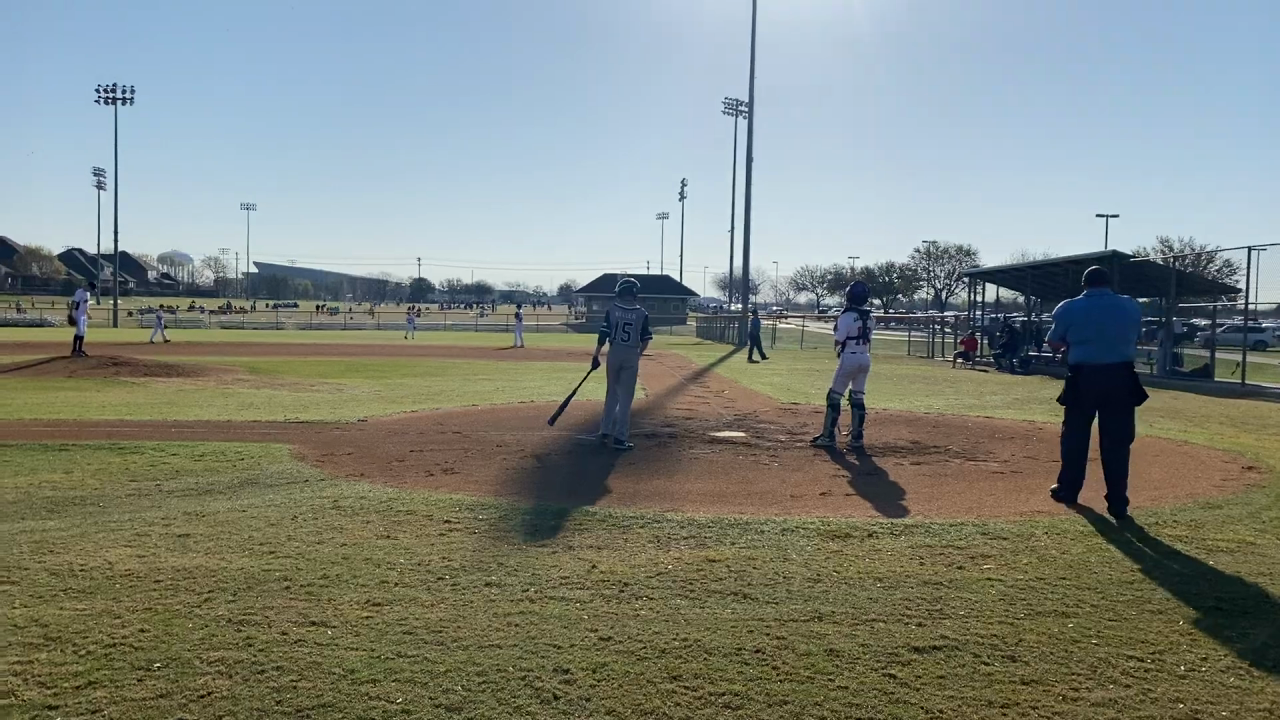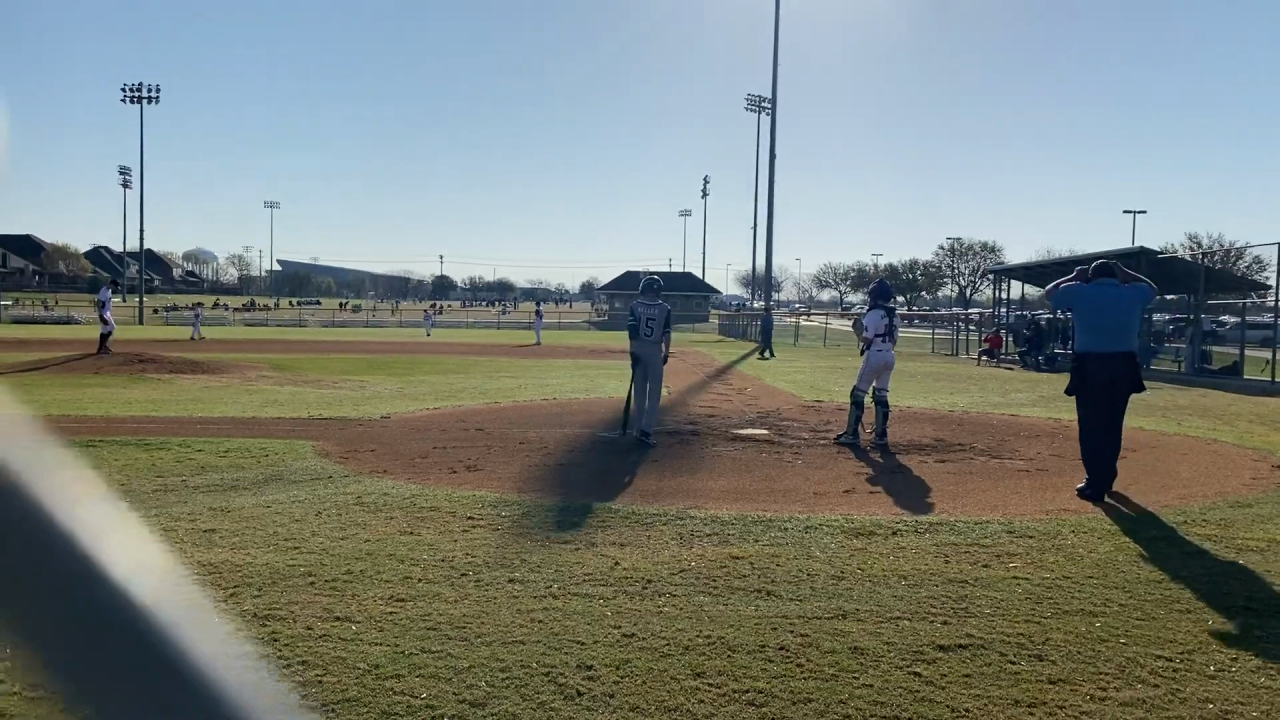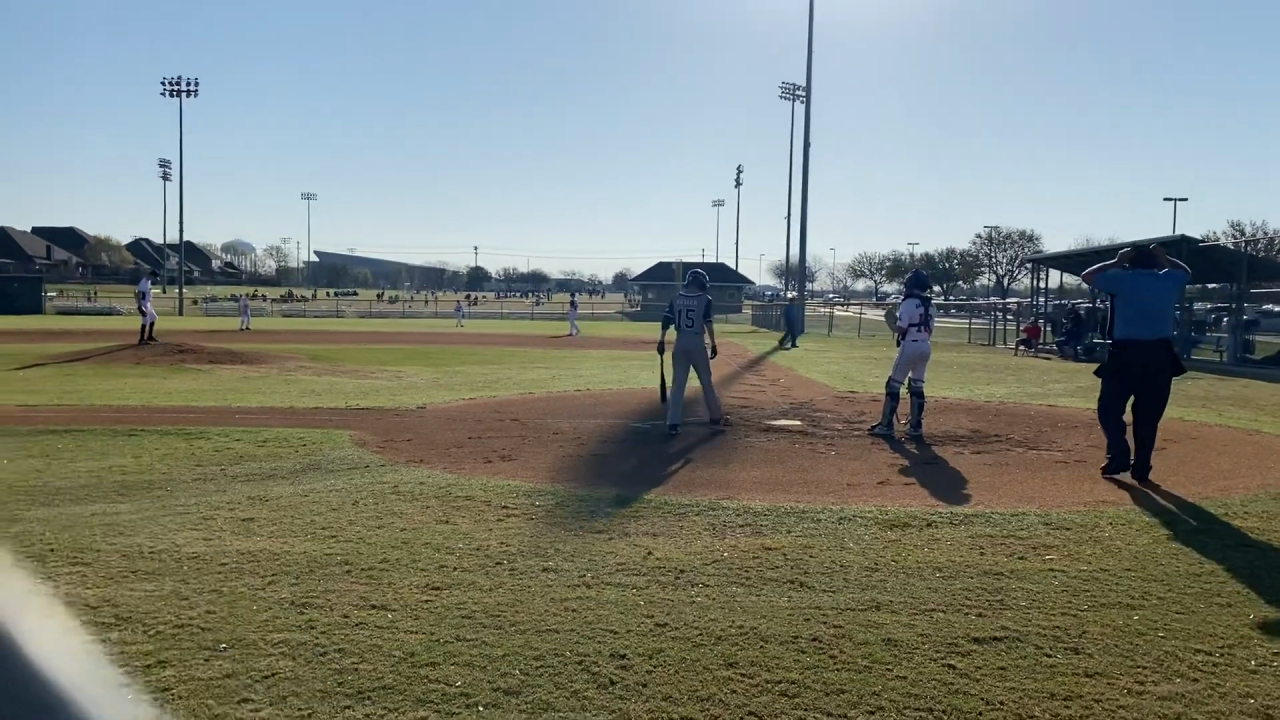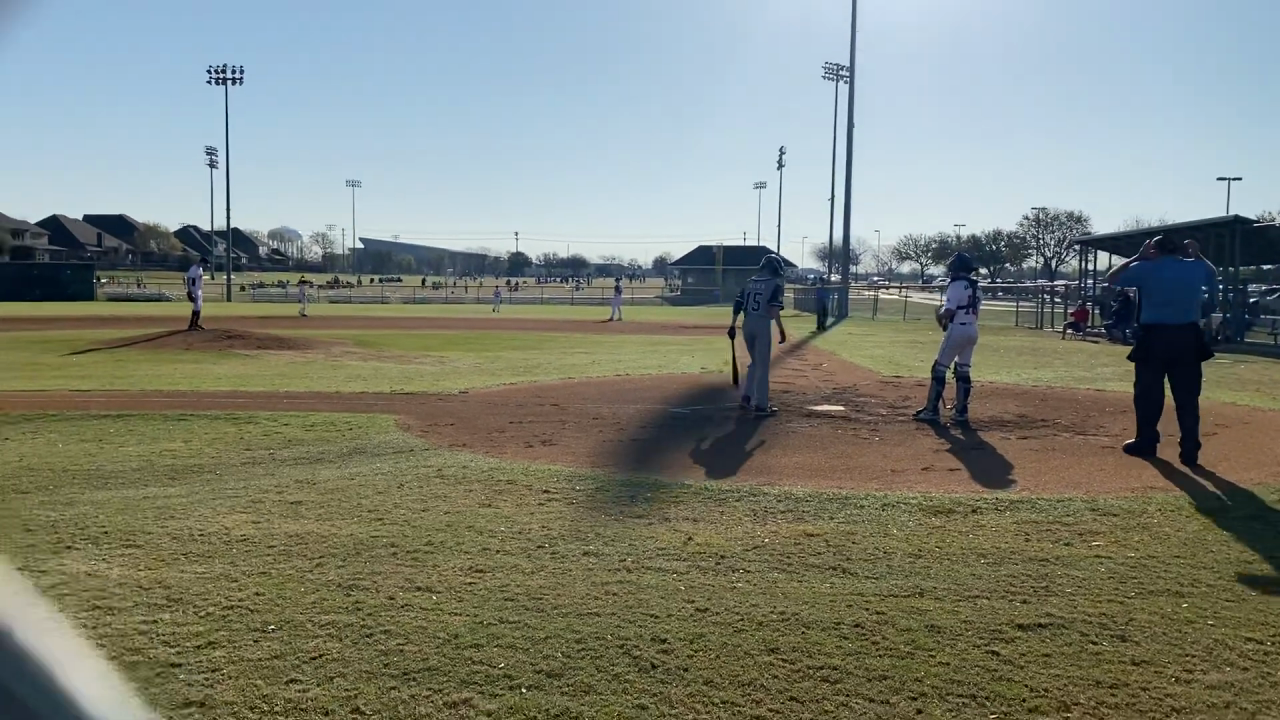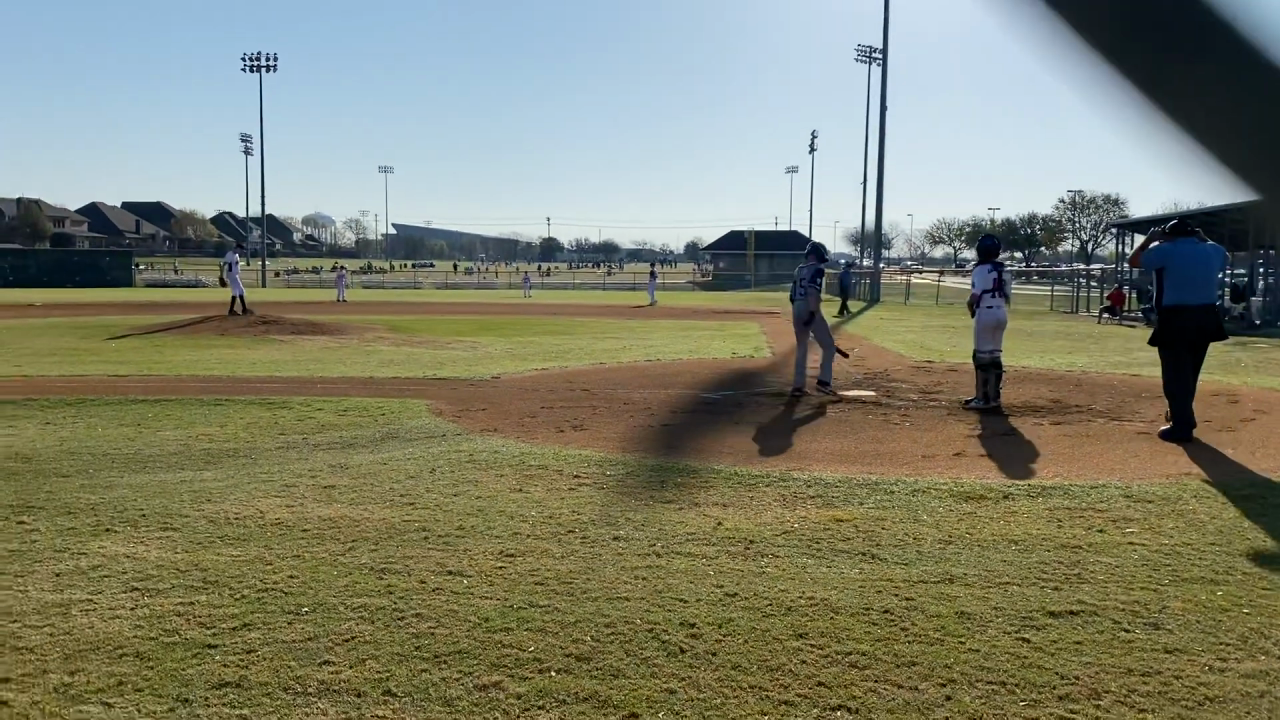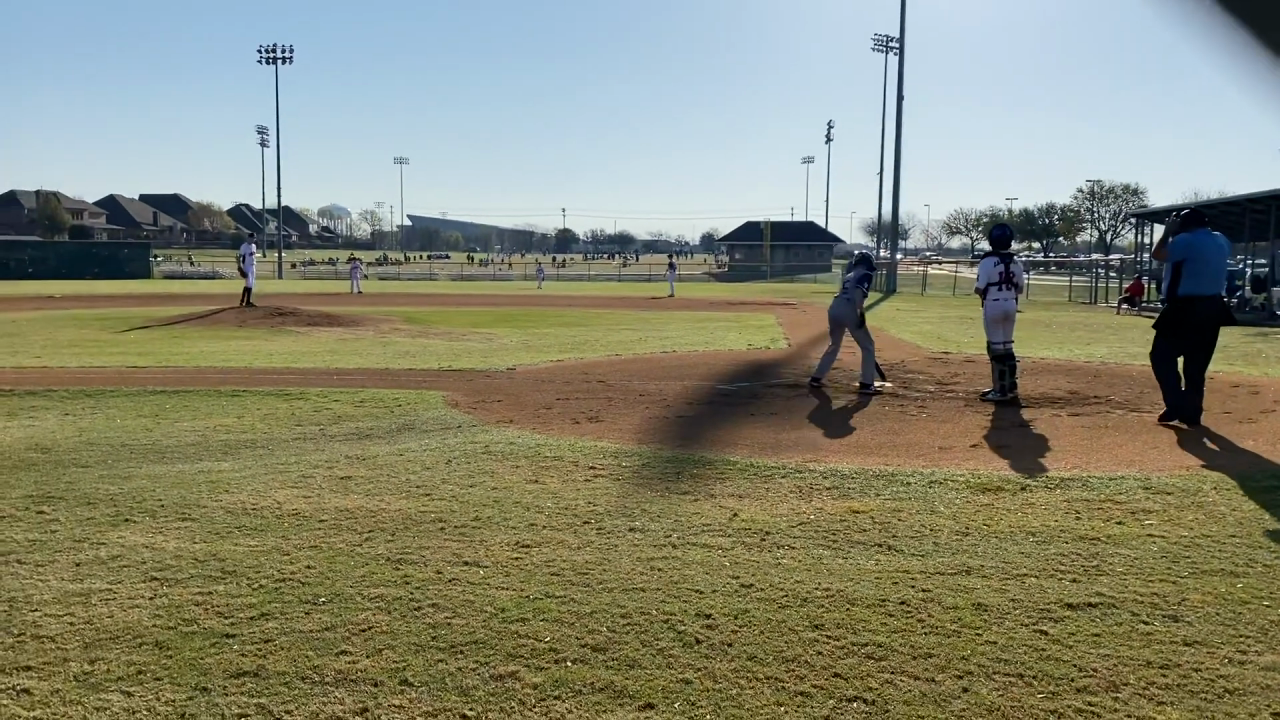
dt=0.5s
person 1, frame 1
left shoulder: (1069, 308)
right shoulder: (1130, 306)
left elbow: (1052, 342)
right elbow: (1136, 339)
left hip: (1084, 379)
right hip: (1120, 378)
left knee: (1075, 436)
right knee: (1118, 442)
left ankle: (1068, 488)
right ankle: (1117, 502)
person 1, frame 2
left shoulder: (1078, 293)
right shoulder: (1134, 293)
left elbow: (1048, 294)
right elbow: (1153, 289)
left wrist: (1074, 278)
right wrist: (1124, 272)
left hip: (1090, 367)
right hip: (1123, 367)
left knee: (1091, 426)
right knee: (1114, 424)
left ankle: (1095, 485)
right ankle: (1106, 476)
person 1, frame 3
left shoulder: (1122, 279)
right shoulder: (1169, 281)
left elbow: (1087, 276)
right elbow: (1186, 272)
left wrist: (1117, 262)
right wrist: (1165, 258)
left hip: (1126, 354)
right hip: (1159, 355)
left knee: (1110, 408)
right knee: (1148, 414)
left ankle: (1119, 458)
right ankle: (1141, 467)
person 1, frame 4
left shoulder: (1146, 268)
right shoulder: (1196, 268)
left elbow: (1111, 278)
right elbow: (1212, 275)
left wrist: (1138, 257)
right wrist: (1196, 255)
left hip: (1154, 338)
right hip: (1187, 338)
left knee: (1148, 393)
right knee: (1187, 396)
left ankle: (1145, 442)
right ankle: (1190, 449)
person 1, frame 5
left shoulder: (1166, 250)
right shoulder: (1212, 251)
left elbow: (1134, 261)
right elbow: (1225, 260)
left wrist: (1150, 240)
right wrist: (1204, 239)
left hip: (1175, 319)
right hip: (1206, 318)
left knee: (1175, 374)
right knee: (1189, 372)
left ankle: (1181, 426)
right ankle: (1184, 420)
person 1, frame 6
left shoulder: (1186, 240)
right shoulder: (1221, 241)
left elbow: (1158, 254)
left wrist: (1168, 232)
left hip: (1185, 309)
right hip: (1212, 309)
left knee: (1162, 356)
right knee: (1197, 363)
left ankle: (1178, 404)
right ankle: (1192, 410)
person 2, frame 1
left shoulder: (846, 316)
right shoulder: (869, 318)
left elbow: (837, 342)
right elbow: (866, 339)
left wrist: (837, 333)
left hip: (849, 359)
right hip: (864, 359)
left knee: (834, 396)
right knee: (858, 397)
left ankle: (828, 437)
right ankle: (857, 438)
person 2, frame 2
left shoulder: (873, 314)
right shoulder: (894, 316)
left elbow: (866, 339)
right elbow: (894, 341)
left hip: (874, 356)
right hip: (889, 357)
left knee: (858, 394)
right knee: (882, 395)
left ankle: (852, 434)
right ankle: (881, 436)
person 2, frame 3
left shoulder: (908, 302)
right shoulder: (930, 305)
left elbow: (901, 328)
right elbow: (929, 330)
left wrist: (891, 322)
left hip: (910, 346)
right hip: (925, 347)
left knee: (893, 384)
right knee: (917, 386)
left ankle: (886, 425)
right ankle: (915, 426)
person 2, frame 4
left shoulder: (956, 284)
right shoulder: (976, 287)
left elbow: (949, 311)
right elbow: (974, 313)
left wrist: (939, 315)
left hip: (957, 330)
right hip: (972, 330)
left knee: (939, 369)
right knee: (963, 370)
left ankle: (932, 410)
right ankle: (961, 412)
person 2, frame 5
left shoulder: (980, 269)
right shoulder: (1003, 271)
left elbow: (974, 297)
right elbow: (1007, 299)
left wrist: (970, 304)
left hip: (985, 314)
right hip: (1001, 314)
left knee: (981, 356)
right knee: (995, 355)
left ankle: (983, 398)
right ankle: (994, 397)
person 2, frame 6
left shoulder: (987, 262)
right shoulder: (1016, 263)
left elbow: (979, 290)
right elbow: (1019, 289)
left wrist: (988, 290)
left hip: (993, 306)
right hip: (1011, 305)
left knee: (996, 348)
right knee: (1007, 346)
left ankle: (1000, 390)
right ankle: (1011, 387)
person 3, frame 1
left shoulder: (612, 310)
right shoulder: (641, 313)
left elbow: (603, 334)
right elbow: (646, 339)
left wrist: (596, 356)
left hip: (614, 354)
right hip: (631, 356)
left knee: (612, 395)
right knee: (625, 398)
left ankle: (606, 433)
right ankle: (620, 438)
person 3, frame 2
left shoulder: (635, 306)
right shoulder: (664, 308)
left elbow: (632, 330)
right elbow: (667, 334)
left wrist: (632, 351)
right wrist: (666, 354)
left hip: (638, 351)
right hip: (655, 352)
left knee: (639, 393)
right knee: (654, 394)
left ankle: (639, 431)
right ankle: (645, 431)
person 3, frame 3
left shoulder: (676, 298)
right shoulder: (705, 299)
left elbow: (666, 320)
right elbow: (708, 323)
left wrist: (661, 341)
right wrist: (713, 345)
left hip: (680, 342)
right hip: (697, 342)
left knee: (678, 384)
right knee: (706, 381)
left ankle: (672, 423)
right ankle: (715, 417)
person 3, frame 4
left shoulder: (750, 283)
right shoulder: (774, 284)
left elbow: (738, 305)
right elbow: (774, 309)
left wrist: (733, 325)
right wrist: (781, 330)
left hip: (747, 324)
right hip: (762, 325)
left knee: (755, 363)
right knee: (763, 366)
left ankle: (747, 397)
right ankle: (761, 406)
person 3, frame 5
left shoulder: (798, 270)
right shoulder: (817, 269)
right elbow: (812, 290)
right wrist: (812, 312)
left hip: (796, 310)
right hip: (810, 310)
left knee: (801, 349)
right knee: (829, 346)
left ankle: (798, 387)
right ankle: (823, 381)
person 3, frame 6
left shoulder: (849, 275)
right shoulder: (866, 275)
right elbow: (858, 292)
right wrist: (862, 314)
left hip: (834, 308)
right hip: (847, 310)
left knee: (834, 345)
right knee: (868, 346)
left ankle: (817, 378)
right ankle: (866, 384)
